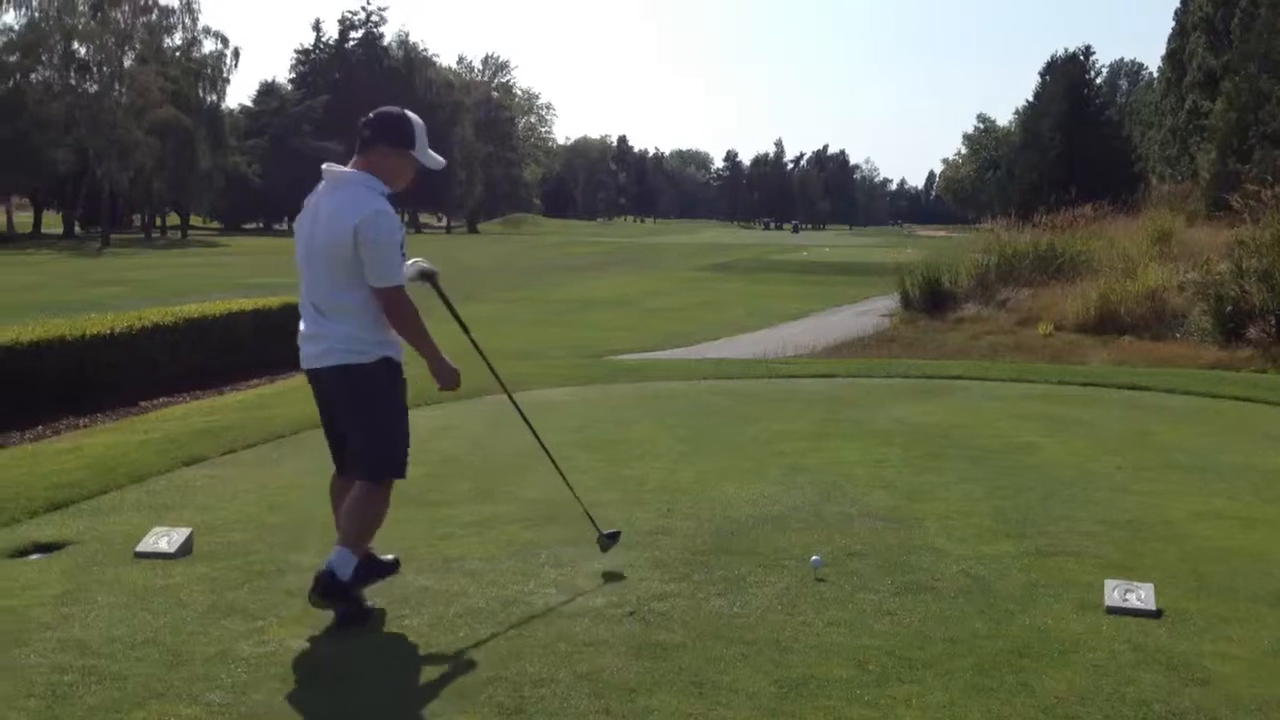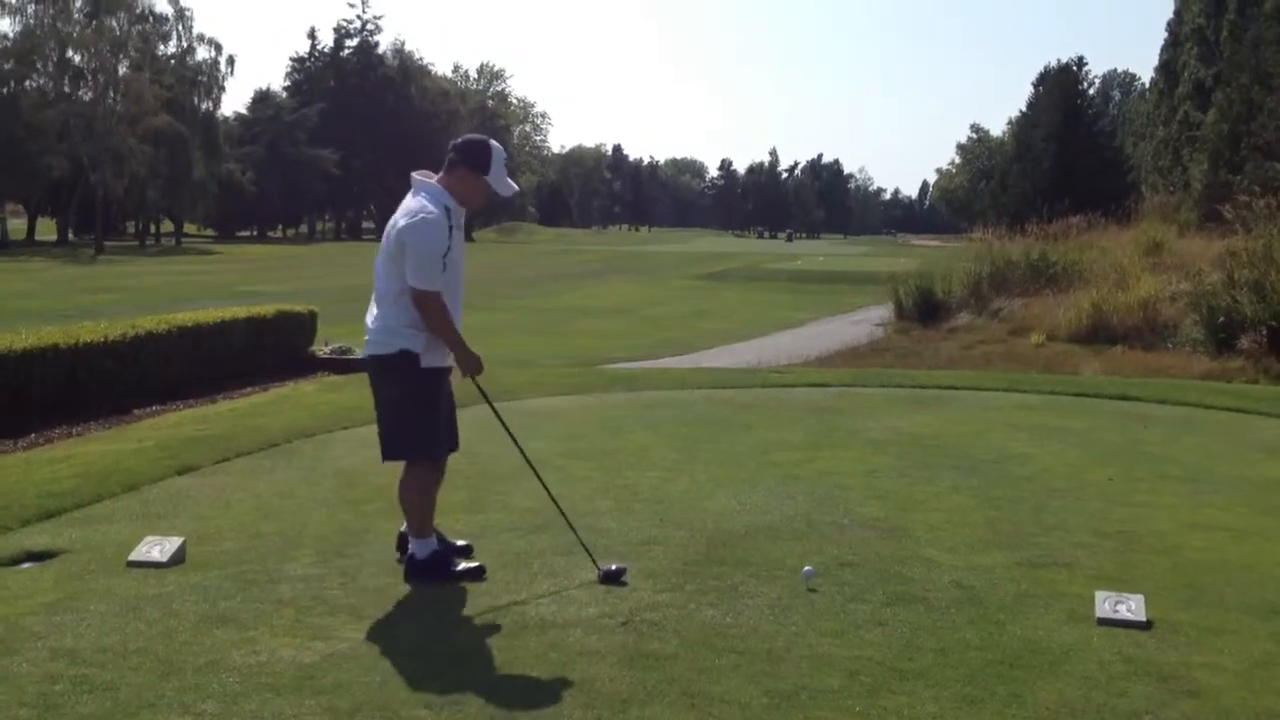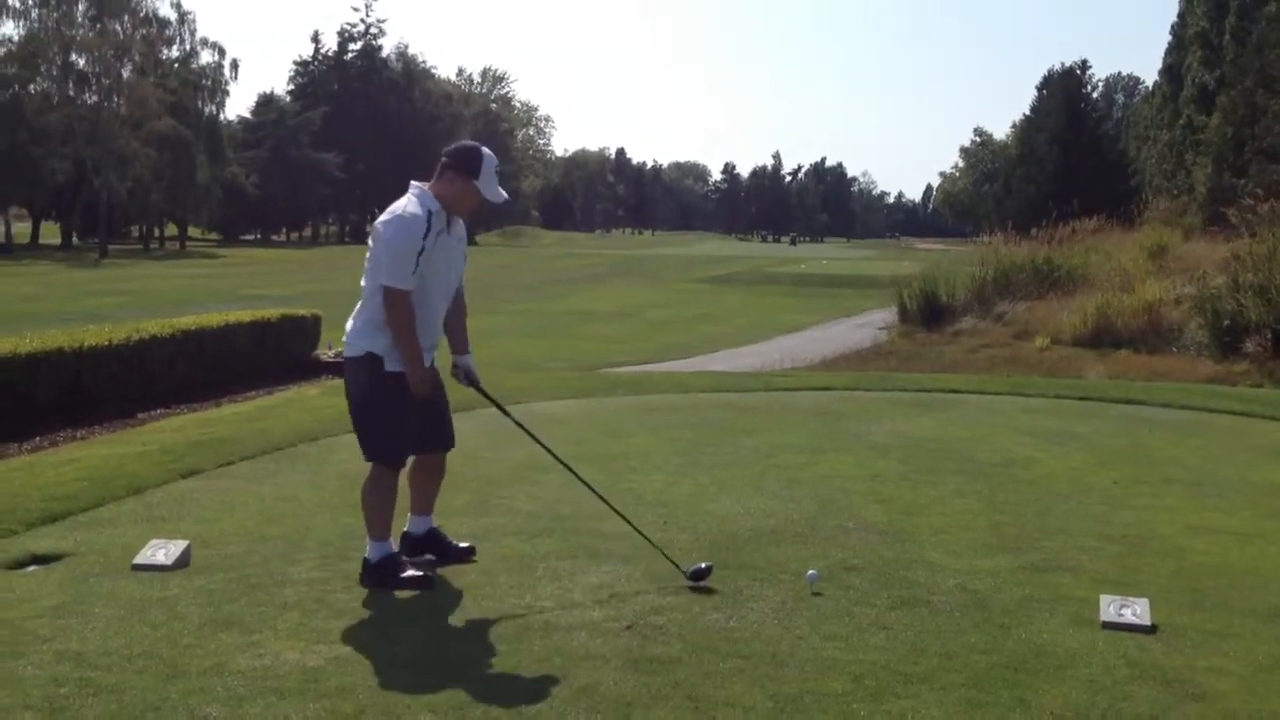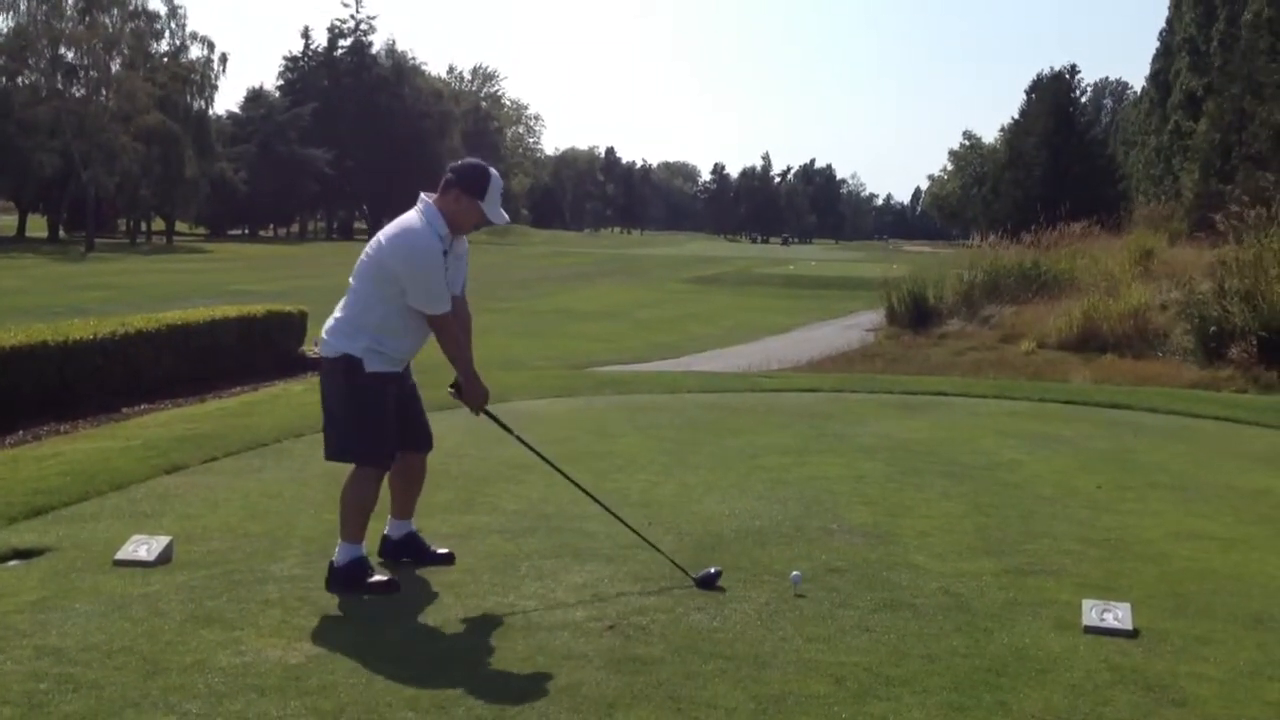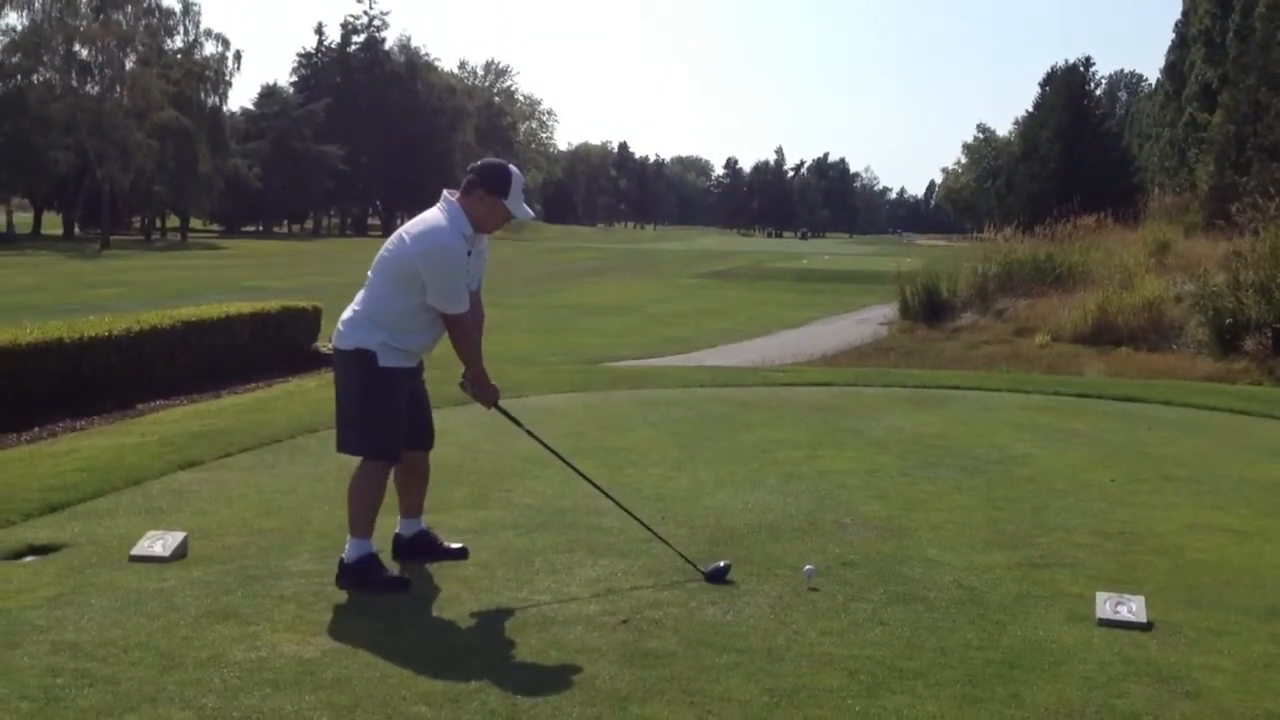
dt=1s
person 1, frame 1
left shoulder: (319, 198)
right shoulder: (374, 213)
right elbow: (392, 302)
left wrist: (401, 269)
right wrist: (436, 360)
left hip: (320, 354)
right hip: (365, 360)
left knee: (349, 467)
right knee: (375, 475)
left ankle: (353, 558)
right ankle: (337, 574)
person 1, frame 2
left shoulder: (439, 207)
right shoulder: (429, 220)
right elbow: (426, 300)
left wrist: (452, 351)
right wrist: (464, 352)
left hip: (418, 351)
right hip: (405, 353)
left knee: (434, 451)
right knee: (423, 456)
left ankle: (419, 534)
right ankle: (423, 556)
person 1, frame 3
left shoulder: (454, 226)
right shoulder: (406, 222)
left elbow: (453, 296)
right elbow: (395, 301)
left wrist: (462, 355)
right wrist: (415, 366)
left hip: (417, 359)
right hip: (381, 358)
left knee: (434, 447)
right knee: (388, 460)
left ankle: (420, 532)
right ankle: (379, 558)
person 1, frame 4
left shoulder: (452, 238)
right shoulder: (418, 241)
left elbow: (458, 309)
right elbow: (441, 322)
left wrist: (467, 376)
right wrist: (470, 379)
left hip: (388, 358)
right hip: (356, 357)
left knee: (415, 447)
right knee: (372, 461)
left ankle: (398, 537)
right ankle: (347, 563)
person 1, frame 5
left shoulder: (469, 233)
right shoulder: (442, 241)
left elbow: (472, 307)
right elbow: (457, 322)
left wrist: (475, 373)
right wrist: (480, 379)
left hip: (399, 353)
right hip: (368, 352)
left knee: (416, 446)
right knee: (380, 455)
left ankle: (411, 533)
right ankle: (356, 559)
